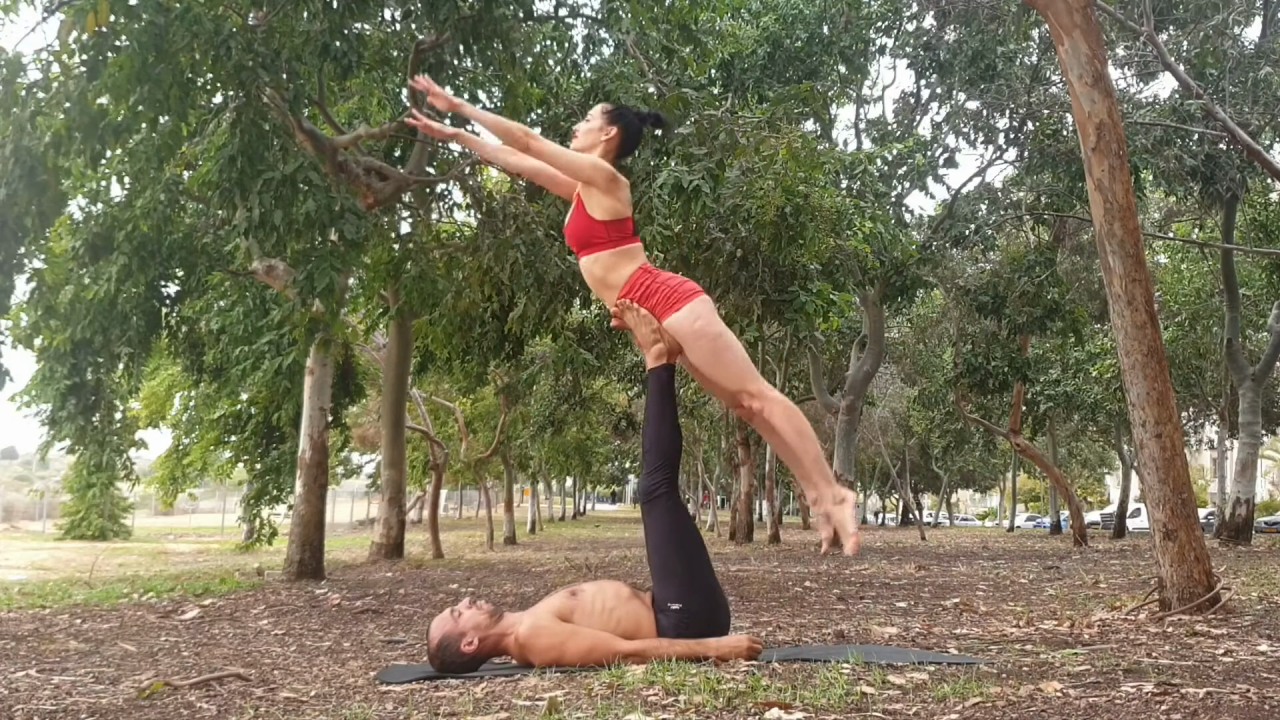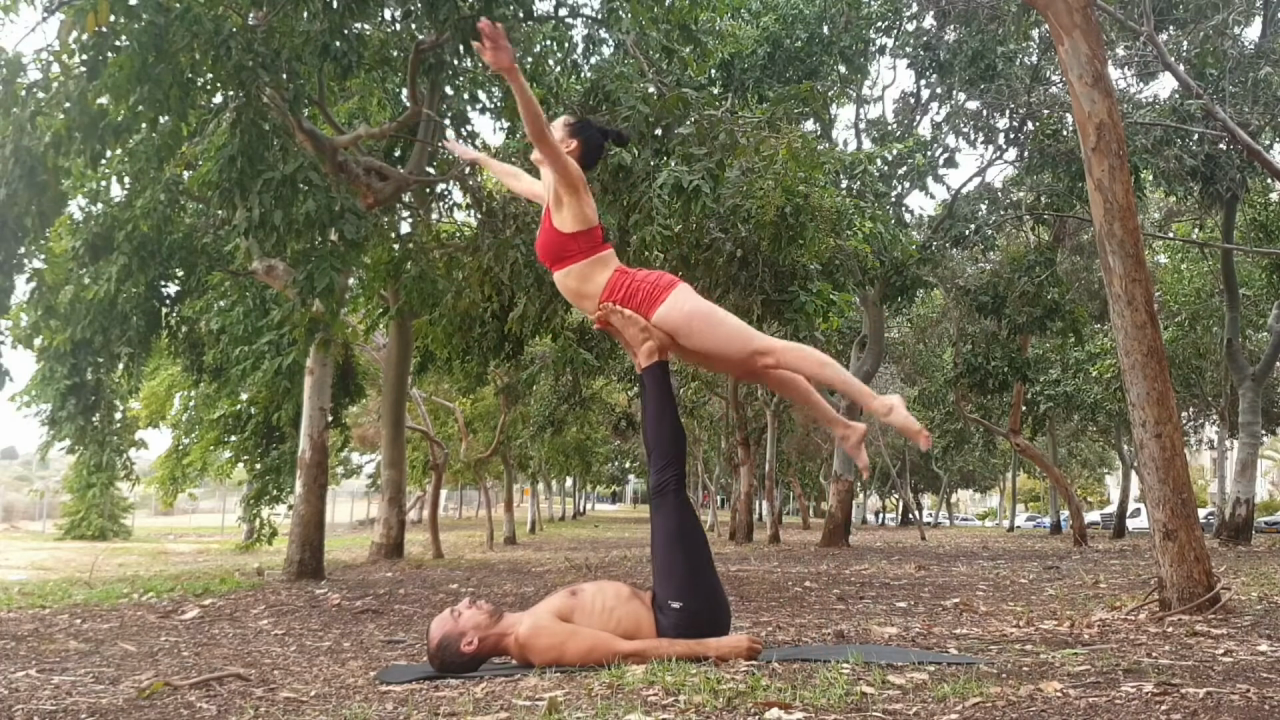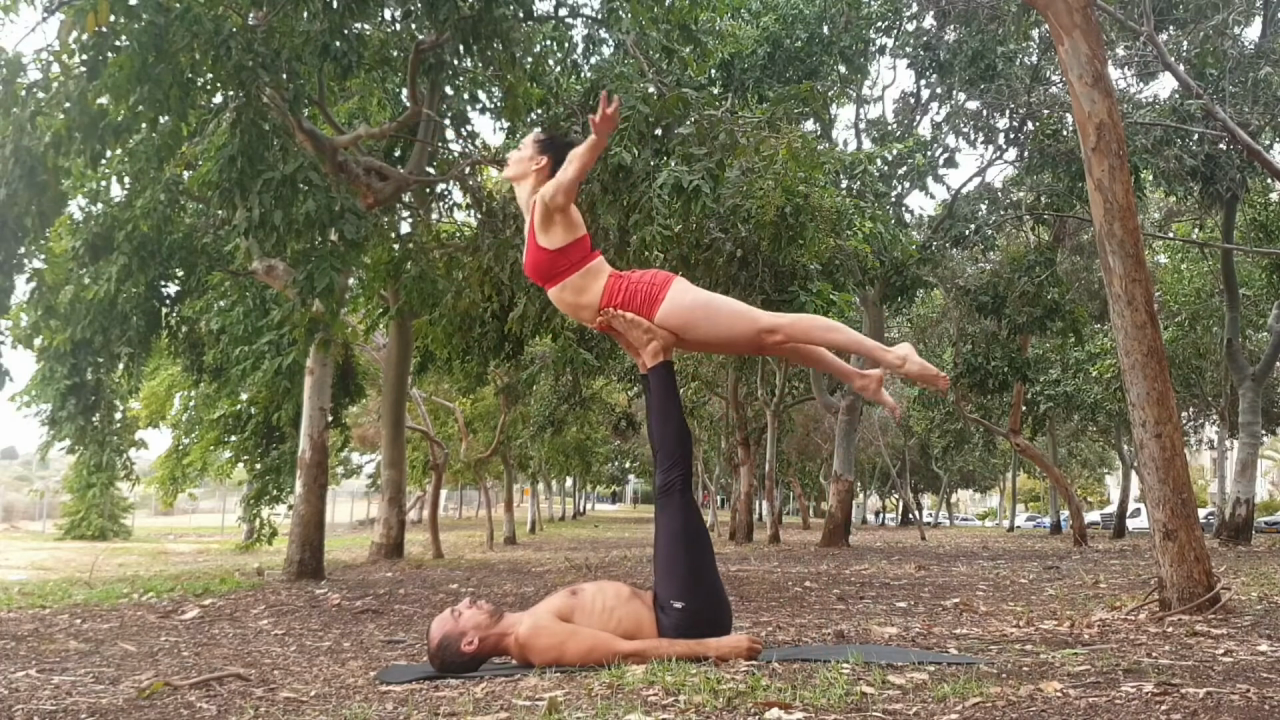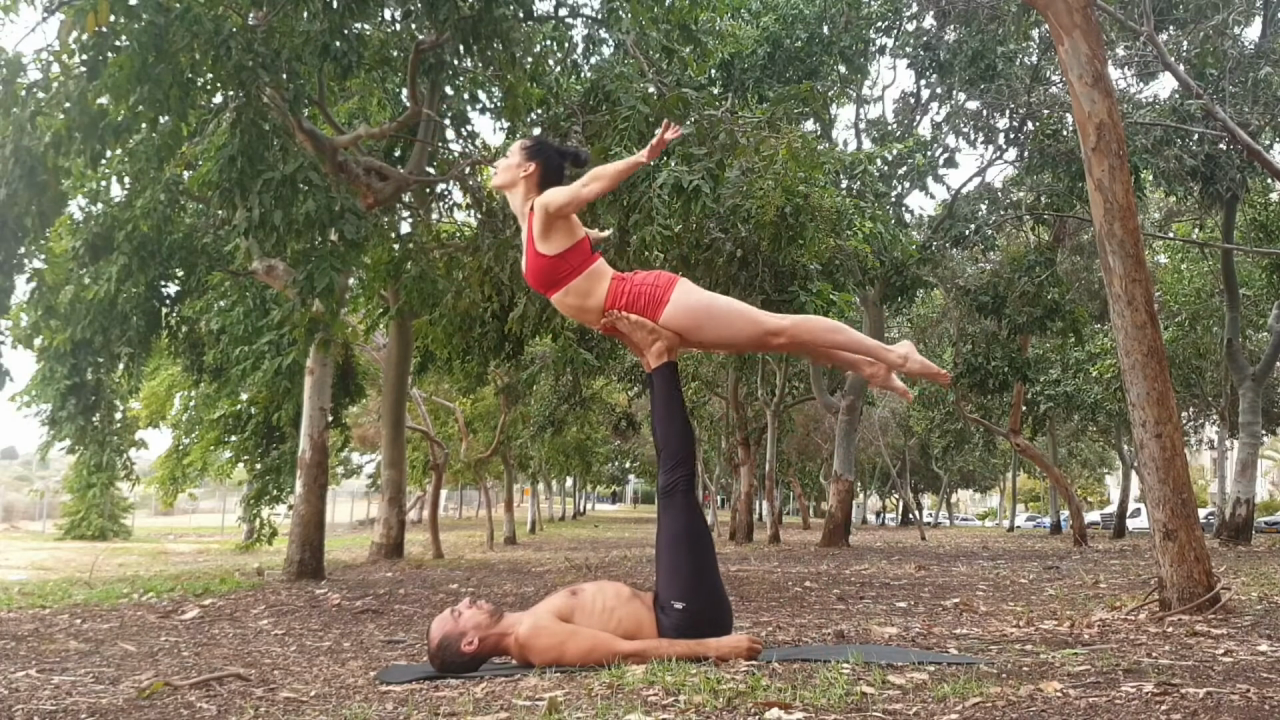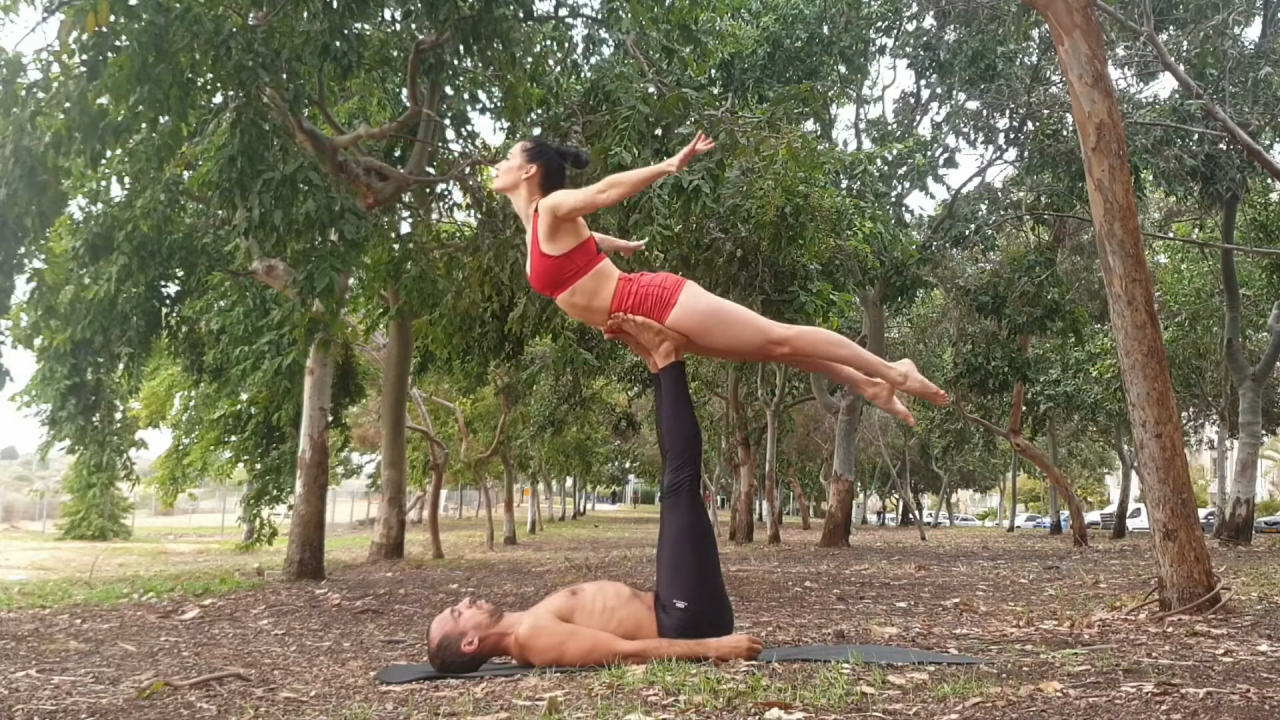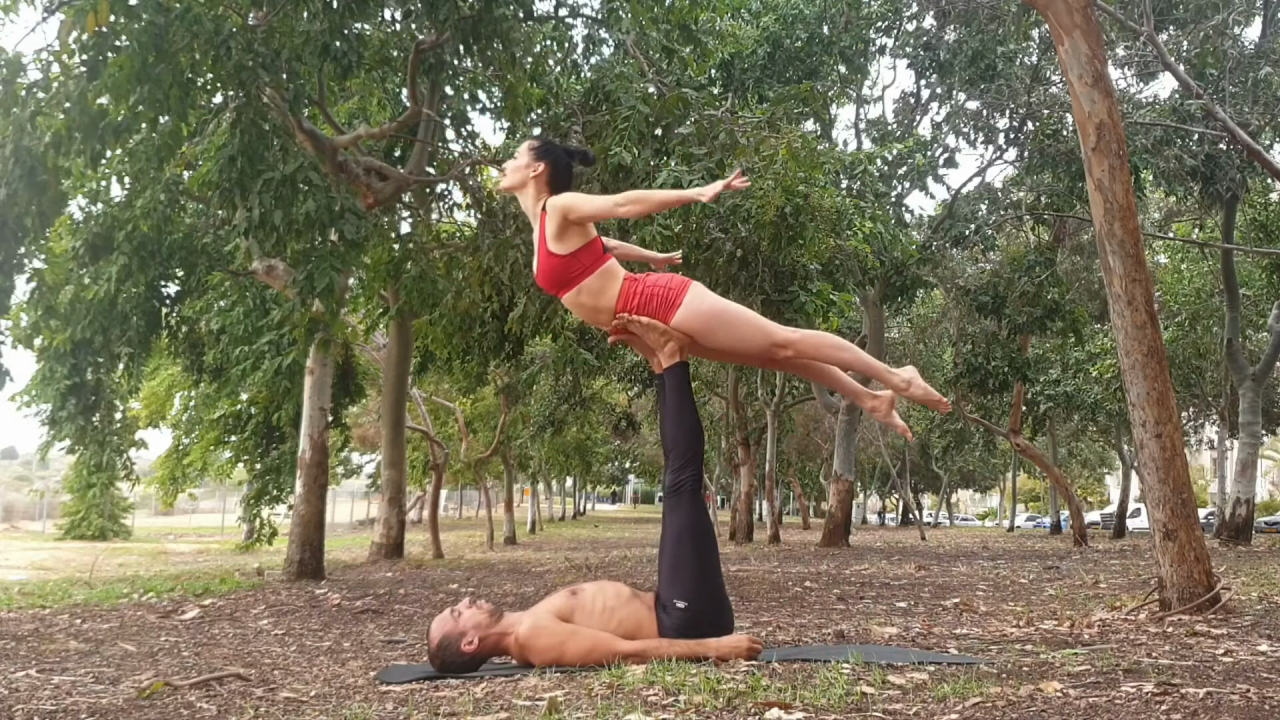
dt=0.2s
person 1, frame 1
left shoulder: (602, 177)
right shoulder: (582, 185)
left elbow: (526, 140)
right elbow: (519, 158)
left wrist: (457, 105)
right wrist: (450, 134)
left hip: (670, 303)
right hip: (657, 313)
left knee: (753, 395)
right knee: (745, 401)
left ankle: (830, 493)
right ankle: (820, 497)
person 1, frame 2
left shoulder: (570, 188)
right shoulder: (552, 196)
left elbow: (542, 133)
right elbow: (517, 176)
left wrist: (510, 73)
right wrist: (475, 158)
left hip: (650, 299)
right hip: (642, 311)
left knee: (765, 354)
right knee: (750, 364)
left ankle: (877, 405)
right ankle: (842, 427)
person 1, frame 3
left shoulder: (549, 200)
right shoulder: (536, 213)
left elbow: (574, 166)
left wrist: (598, 138)
left hip: (648, 300)
right hip: (643, 317)
left knee: (771, 330)
right knee: (761, 338)
left ankle: (889, 356)
right ankle: (859, 379)
person 1, frame 4
left shoulder: (547, 208)
right shoulder: (533, 223)
left elbow: (591, 183)
left wrist: (643, 157)
left hip: (654, 300)
right hip: (646, 317)
left knee: (775, 328)
right knee: (763, 336)
left ankle: (889, 354)
right ankle: (868, 366)
person 1, frame 5
left shoulder: (552, 209)
right shoulder: (537, 228)
left elbow: (608, 190)
left wrist: (669, 165)
left hip: (659, 301)
right hip: (649, 321)
left knee: (779, 339)
right knee: (768, 348)
left ankle: (892, 372)
right ankle: (869, 386)
person 1, frame 6
left shoulder: (561, 208)
right shoulder: (543, 227)
left elbow: (625, 203)
left wrist: (697, 194)
right wrist: (655, 257)
left hip: (663, 303)
right hip: (652, 323)
left knee: (781, 343)
right knee: (769, 354)
left ankle: (895, 379)
right ankle: (868, 399)
person 2, frame 1
left shoulder: (530, 626)
right shoulder: (531, 636)
right elbow: (627, 652)
right wrist: (713, 646)
left hip: (678, 620)
right hip: (688, 623)
right knee: (657, 488)
left ankle: (656, 360)
right ankle: (658, 361)
person 2, frame 2
left shoulder: (530, 626)
right shoulder: (530, 637)
right elbow: (627, 652)
right wrist: (712, 647)
left hip: (675, 619)
right hip: (687, 622)
right knee: (666, 486)
left ankle: (646, 359)
right ankle: (649, 359)
person 2, frame 3
left shoulder: (530, 626)
right shoulder: (530, 636)
right elbow: (627, 653)
right wrist: (712, 646)
left hip: (677, 617)
right hip: (689, 622)
right knee: (672, 486)
left ankle: (650, 361)
right ankle: (654, 358)
person 2, frame 4
left shoulder: (531, 625)
right shoulder: (531, 636)
right elbow: (627, 653)
right wrist: (712, 647)
left hip: (677, 618)
right hip: (688, 622)
right knee: (676, 486)
left ankle: (655, 361)
right ankle: (660, 358)
person 2, frame 5
left shoulder: (530, 625)
right shoulder: (531, 636)
right elbow: (628, 652)
right wrist: (712, 647)
left hip: (676, 617)
right hip: (689, 622)
right knee: (680, 486)
left ankle: (661, 363)
right ankle: (665, 358)
person 2, frame 6
left shoulder: (530, 624)
right shoulder: (531, 636)
right elbow: (627, 653)
right wrist: (712, 647)
left hip: (674, 617)
right hip: (688, 624)
right knee: (682, 487)
left ankle: (664, 363)
right ankle: (671, 359)
